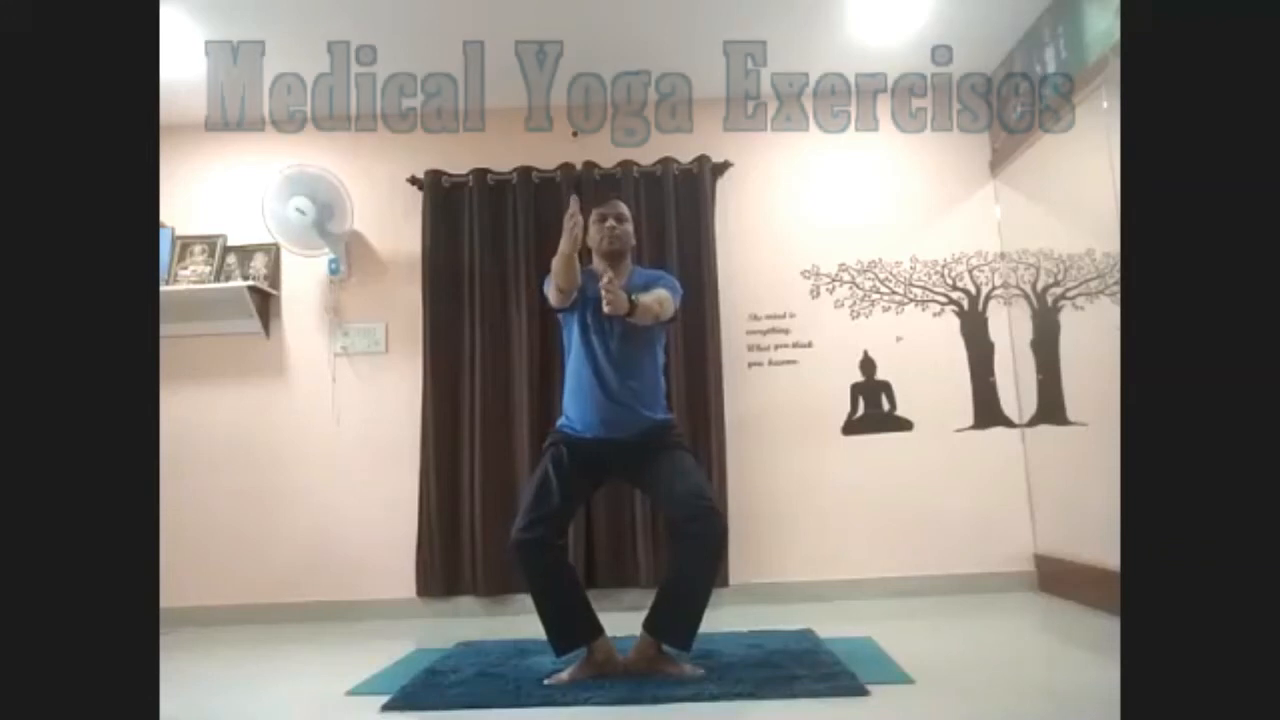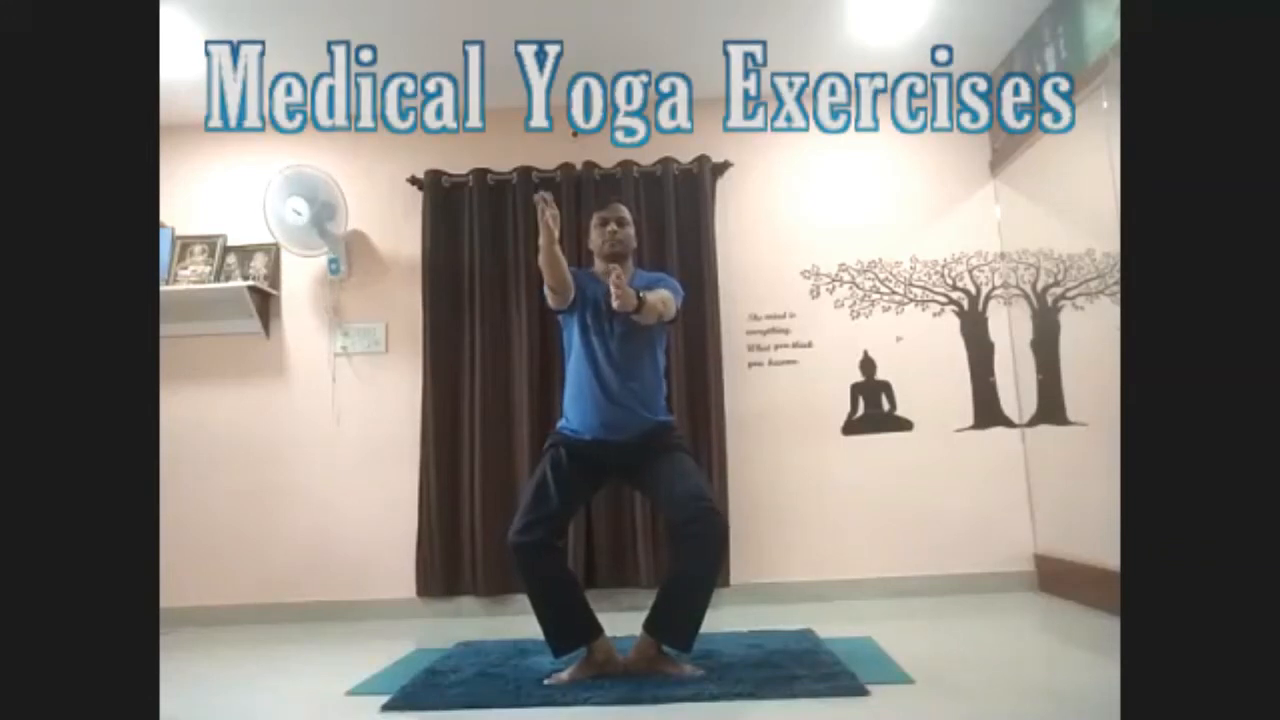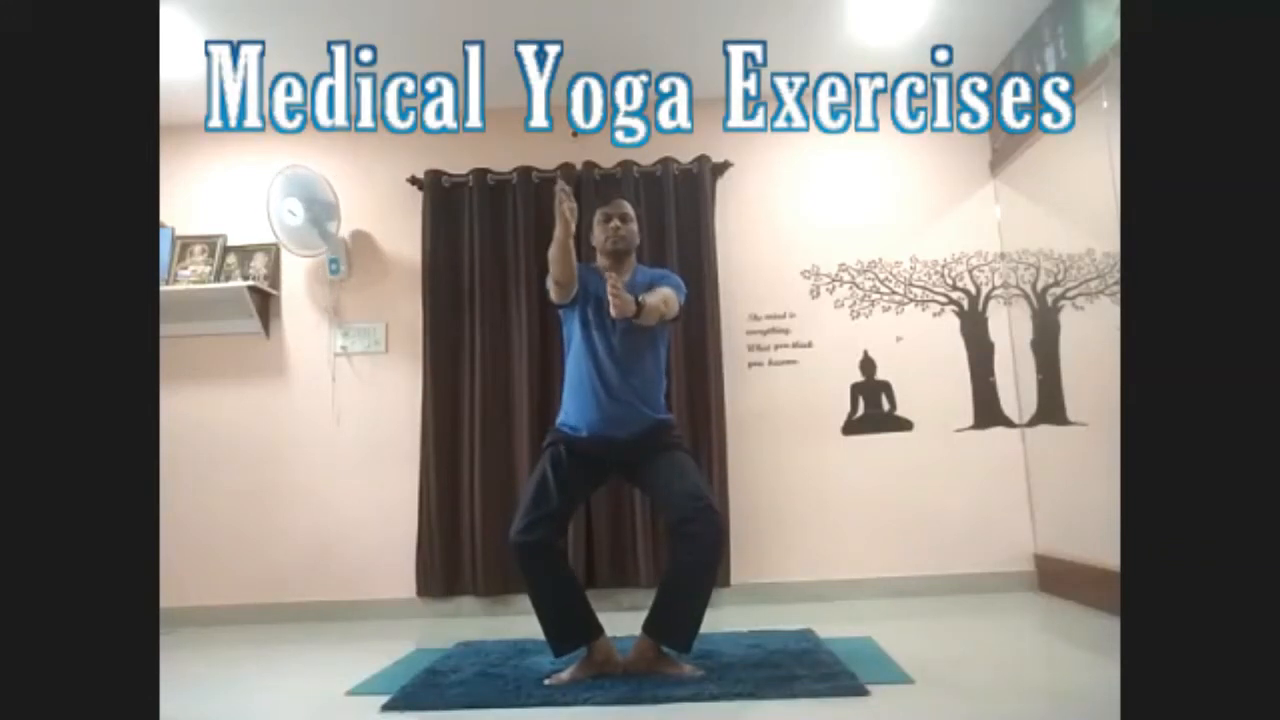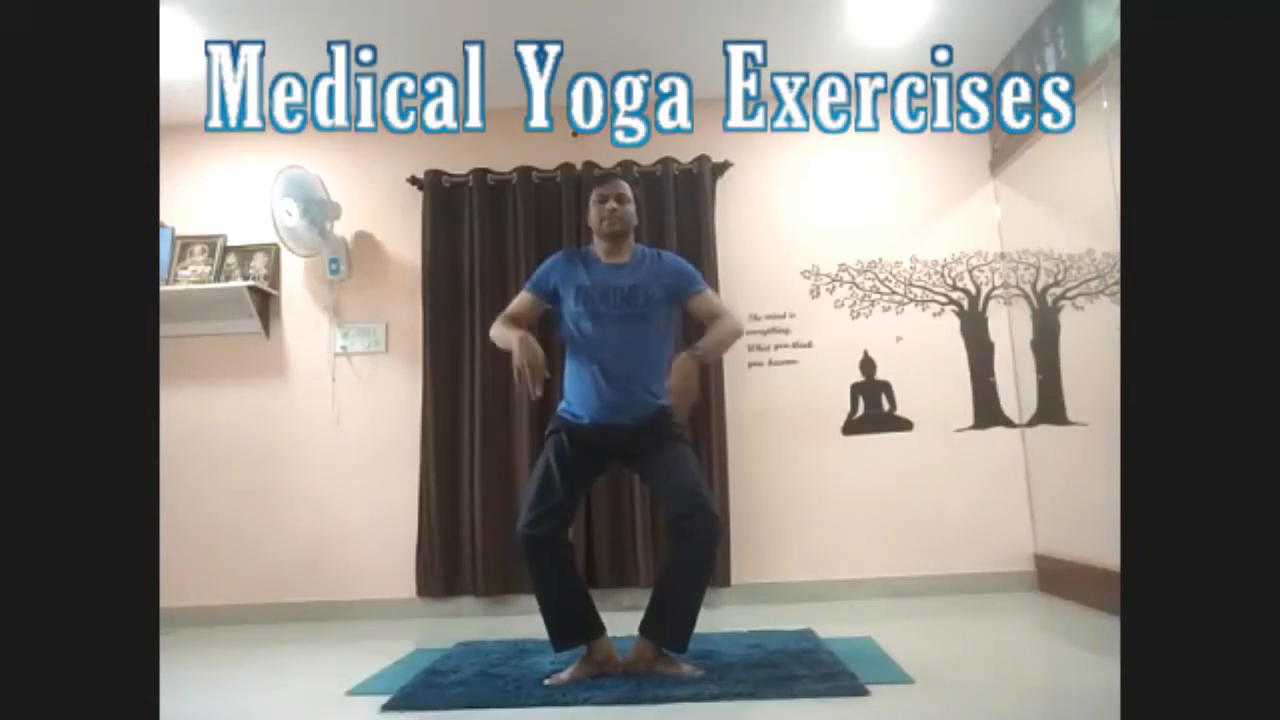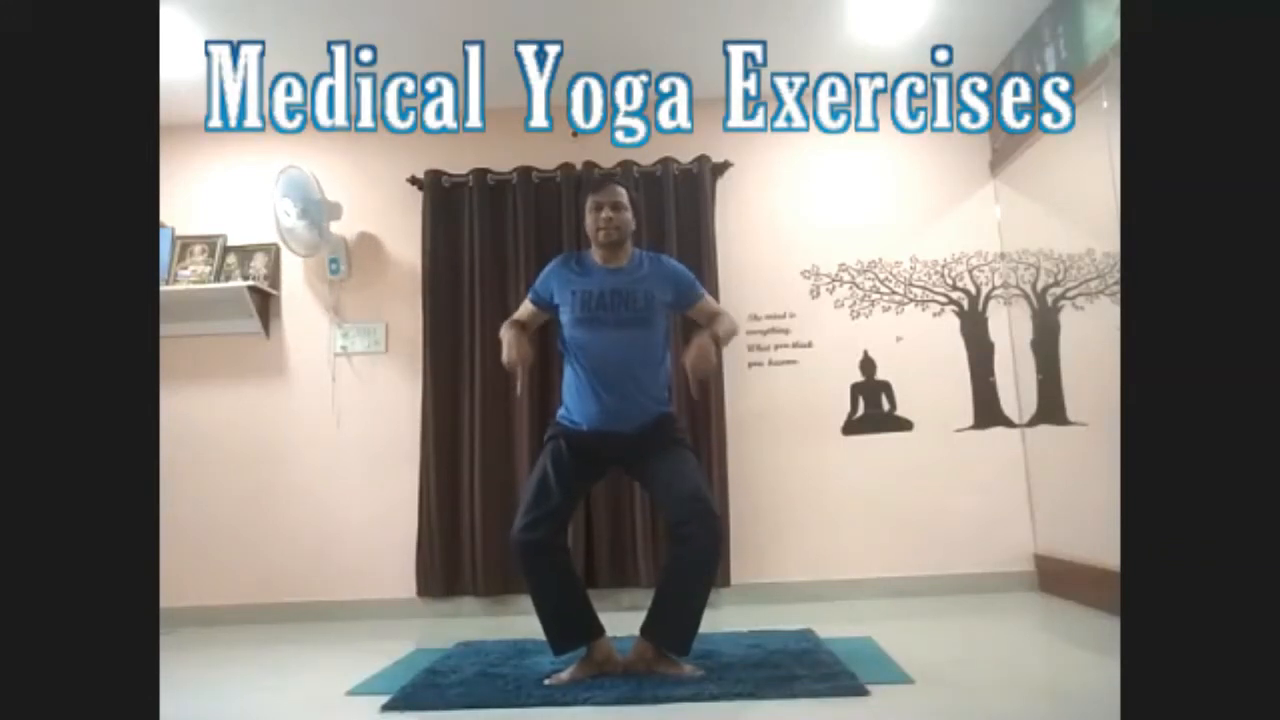
dt=0.7s
person 1, frame 1
left shoulder: (659, 282)
right shoulder: (572, 285)
left elbow: (656, 307)
right elbow: (561, 287)
left wrist: (627, 304)
right wrist: (566, 244)
left hip: (651, 433)
right hip: (578, 437)
left knee: (705, 525)
right knee: (529, 537)
left ankle: (652, 646)
right ankle: (596, 649)
person 1, frame 2
left shoulder: (660, 284)
right shoulder: (575, 285)
left elbow: (661, 308)
right elbow: (555, 285)
left wrist: (634, 302)
right wrist: (548, 238)
left hip: (651, 436)
right hip: (578, 439)
left knee: (706, 526)
right knee: (527, 538)
left ankle: (653, 647)
right ankle: (594, 650)
person 1, frame 3
left shoulder: (663, 282)
right shoulder: (577, 283)
left elbow: (661, 307)
right elbow: (559, 278)
left wrist: (635, 307)
right wrist: (562, 228)
left hip: (650, 435)
right hip: (576, 437)
left knee: (704, 524)
right knee: (528, 537)
left ankle: (652, 648)
right ankle: (595, 649)
person 1, frame 4
left shoulder: (668, 268)
right shoulder: (562, 268)
left elbow: (728, 321)
right elbow: (501, 323)
left wrist: (694, 357)
right wrist: (519, 339)
left hip: (653, 422)
right hip: (578, 425)
left knee: (699, 522)
right knee: (536, 530)
left ankle: (652, 646)
right ankle: (595, 648)
person 1, frame 5
left shoulder: (666, 273)
right shoulder: (561, 274)
left elbow: (725, 321)
right elbow: (518, 323)
left wrist: (709, 338)
right wrist: (512, 338)
left hip: (653, 429)
right hip: (577, 432)
left knee: (701, 527)
right knee: (530, 535)
left ankle: (654, 646)
right ankle: (593, 648)
